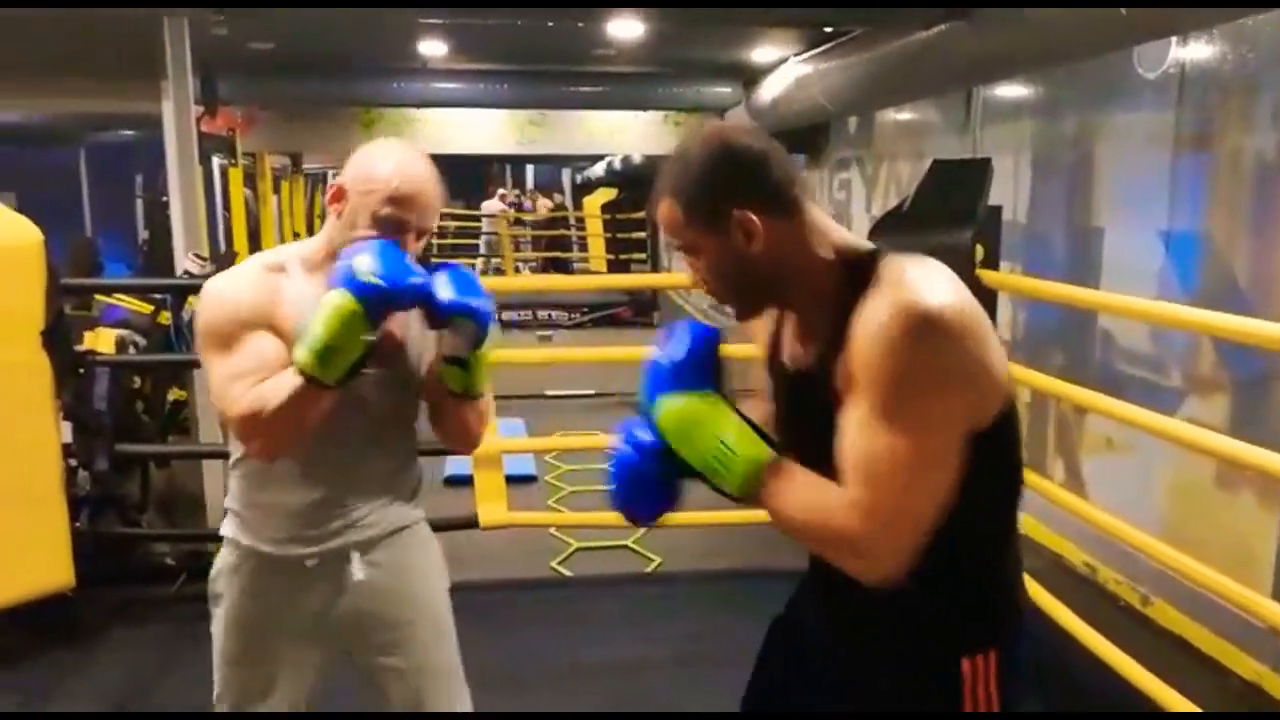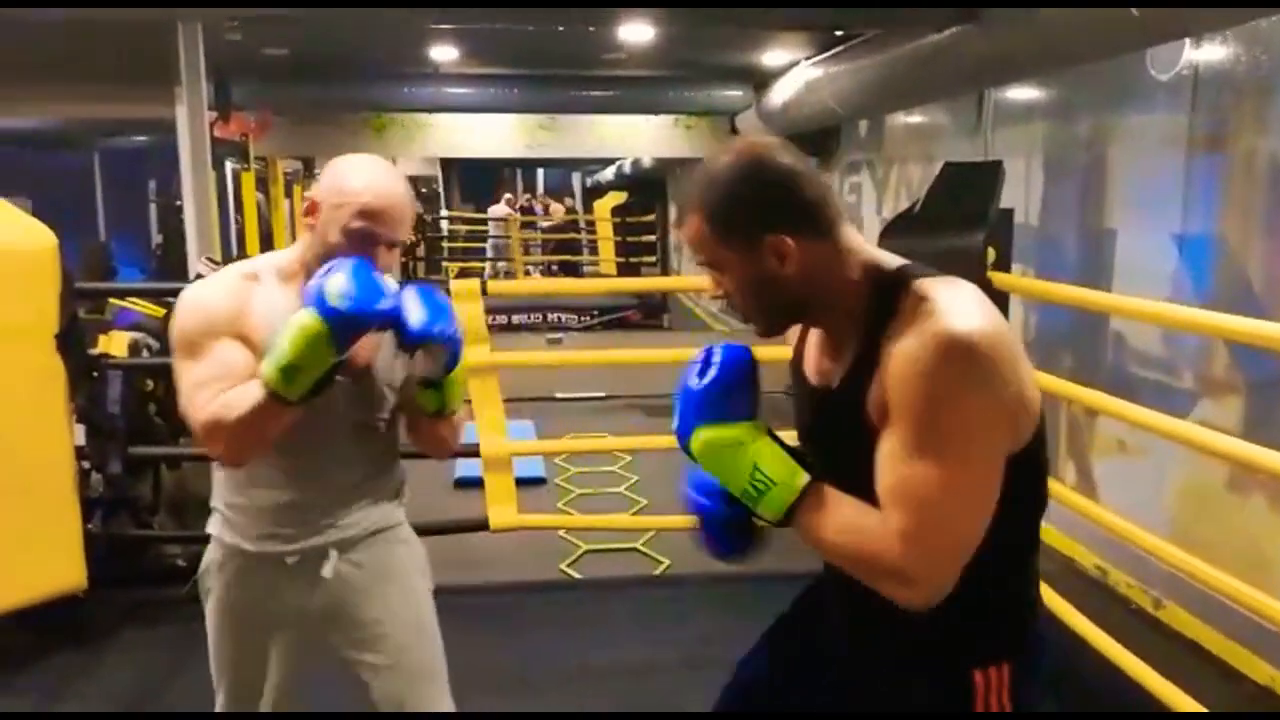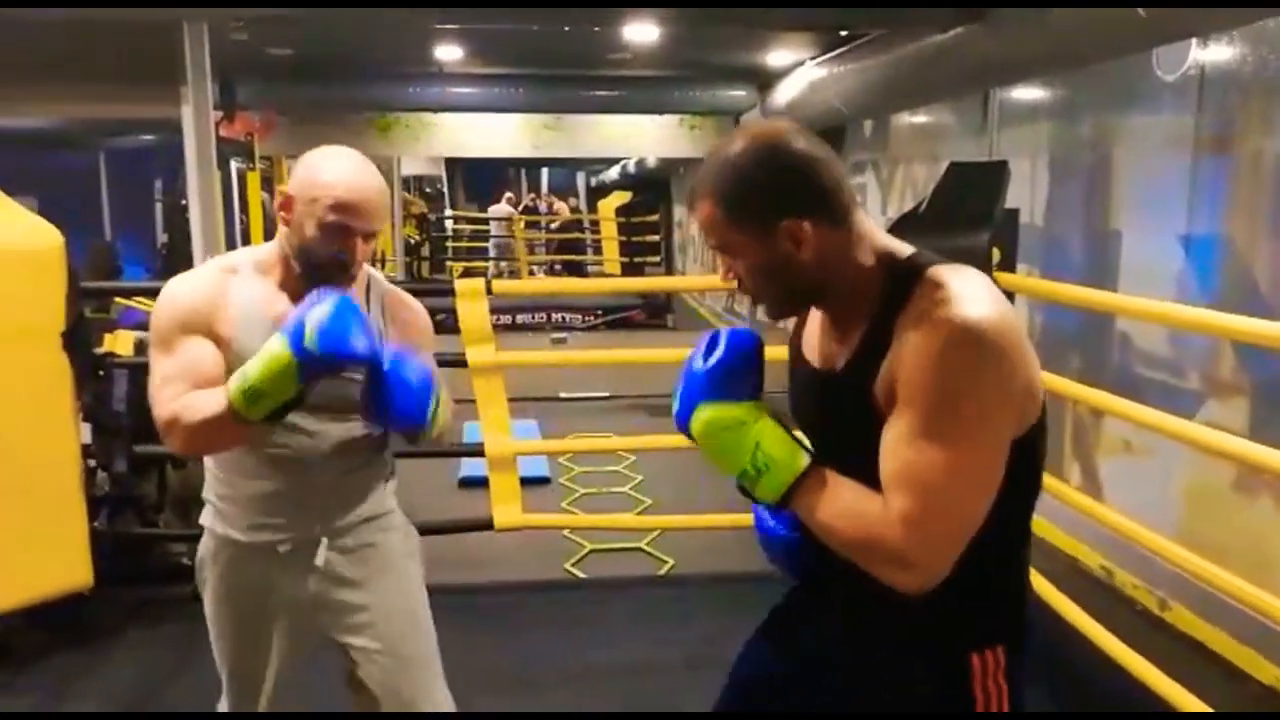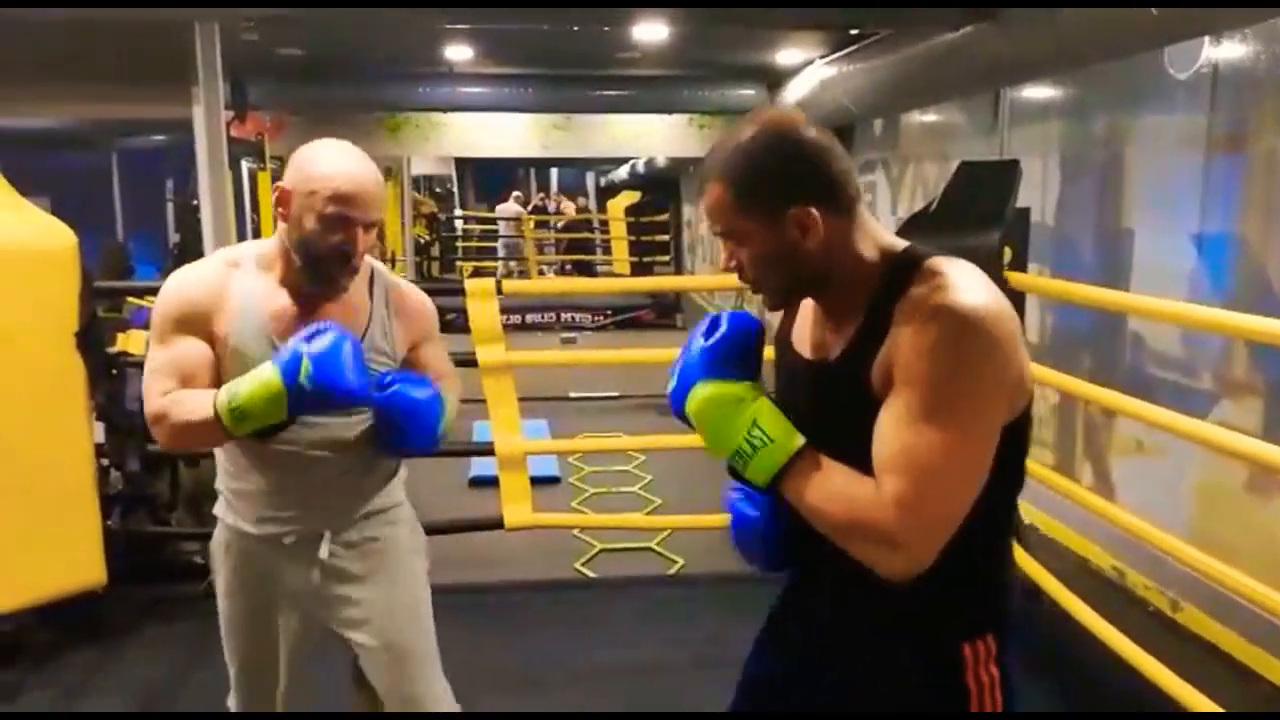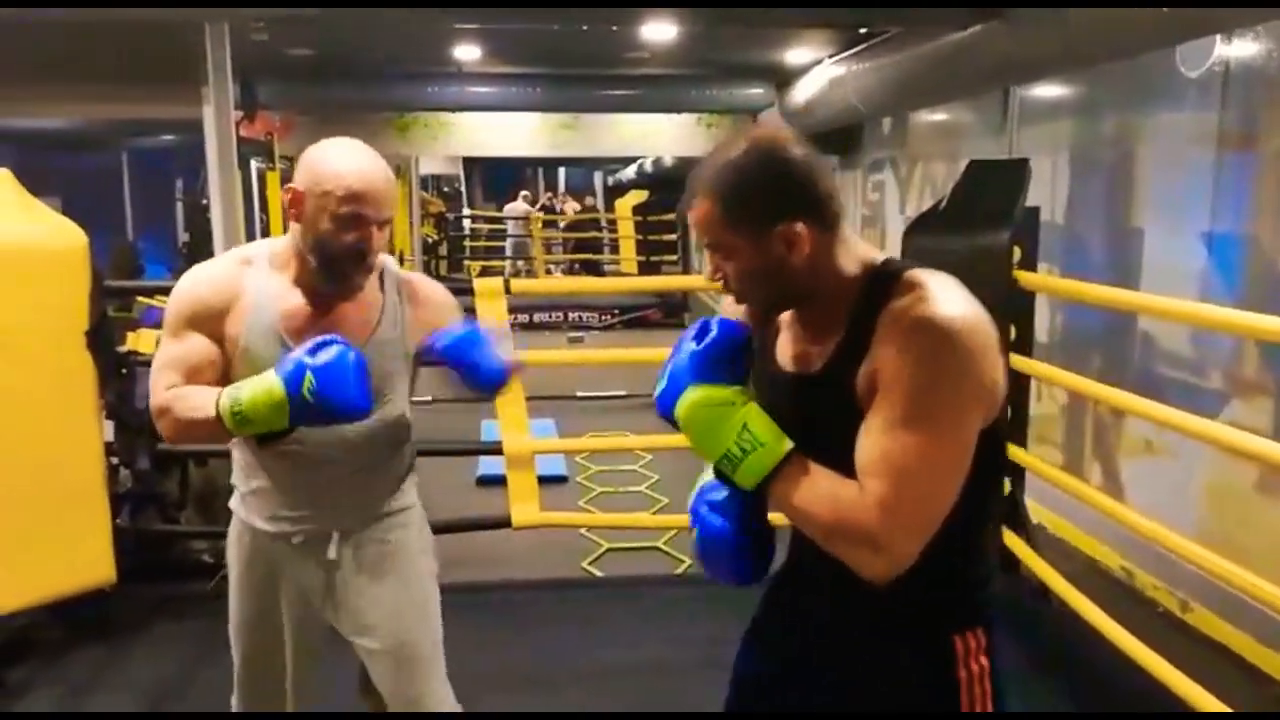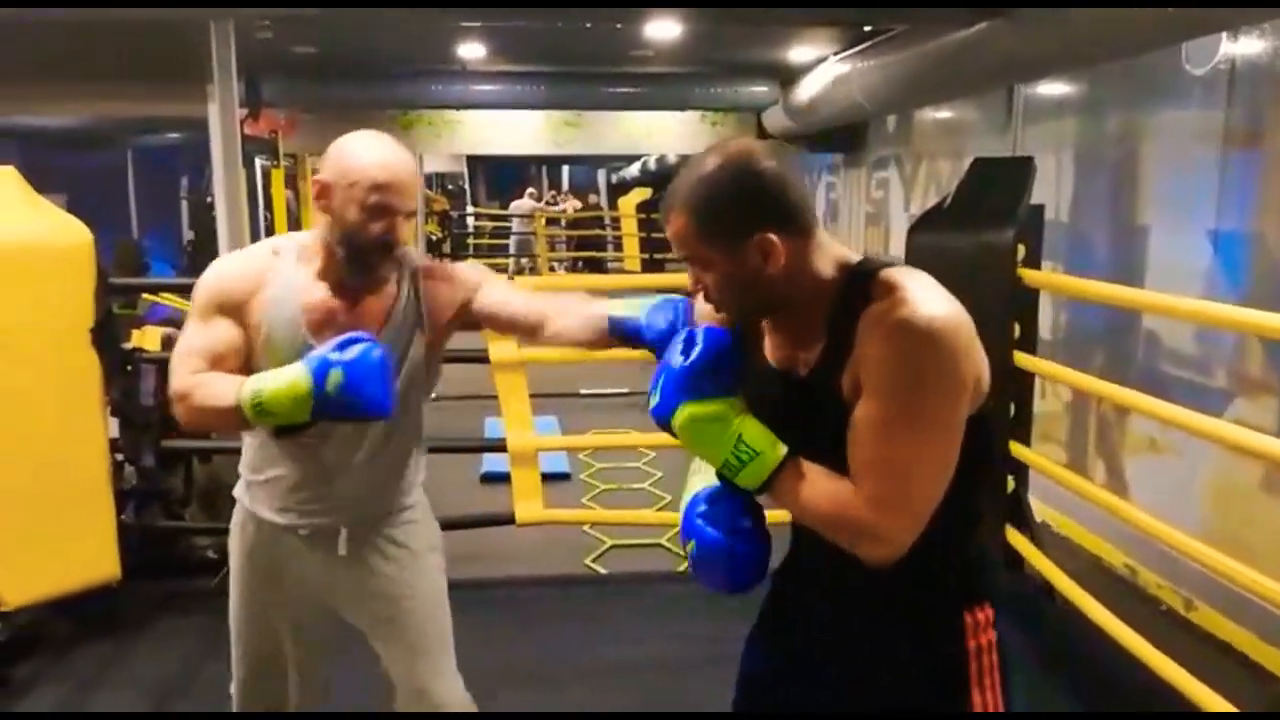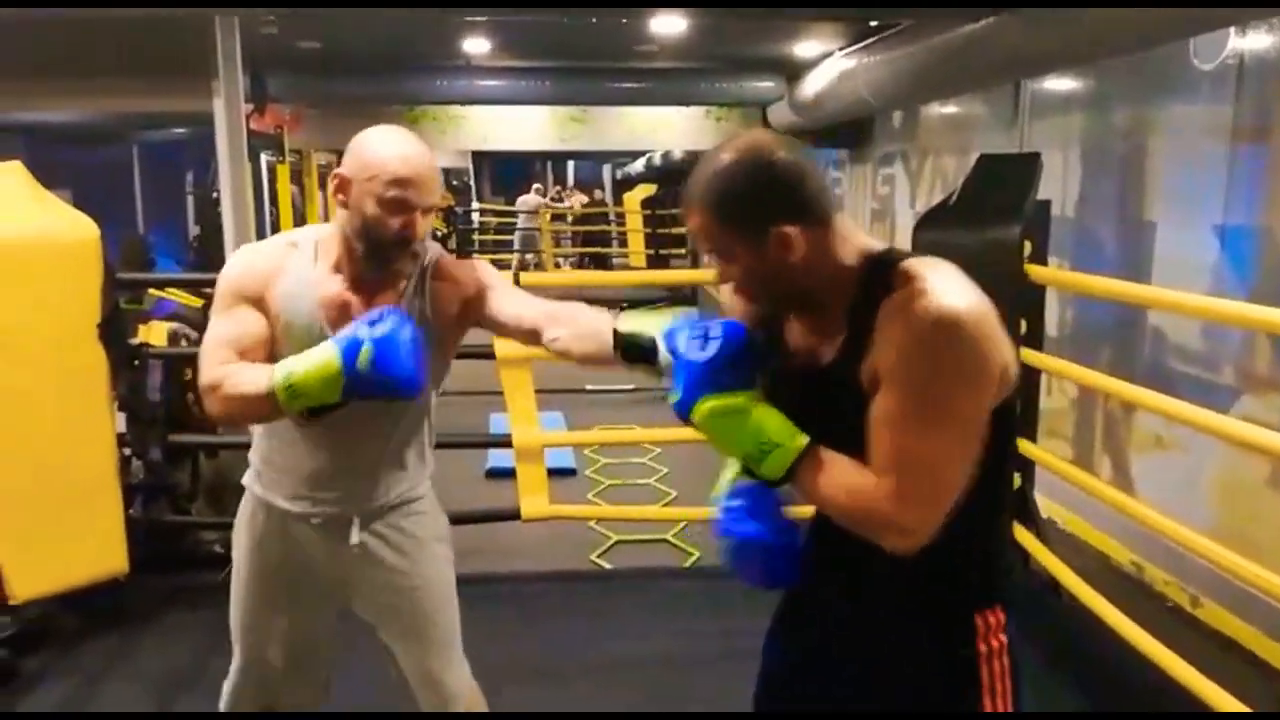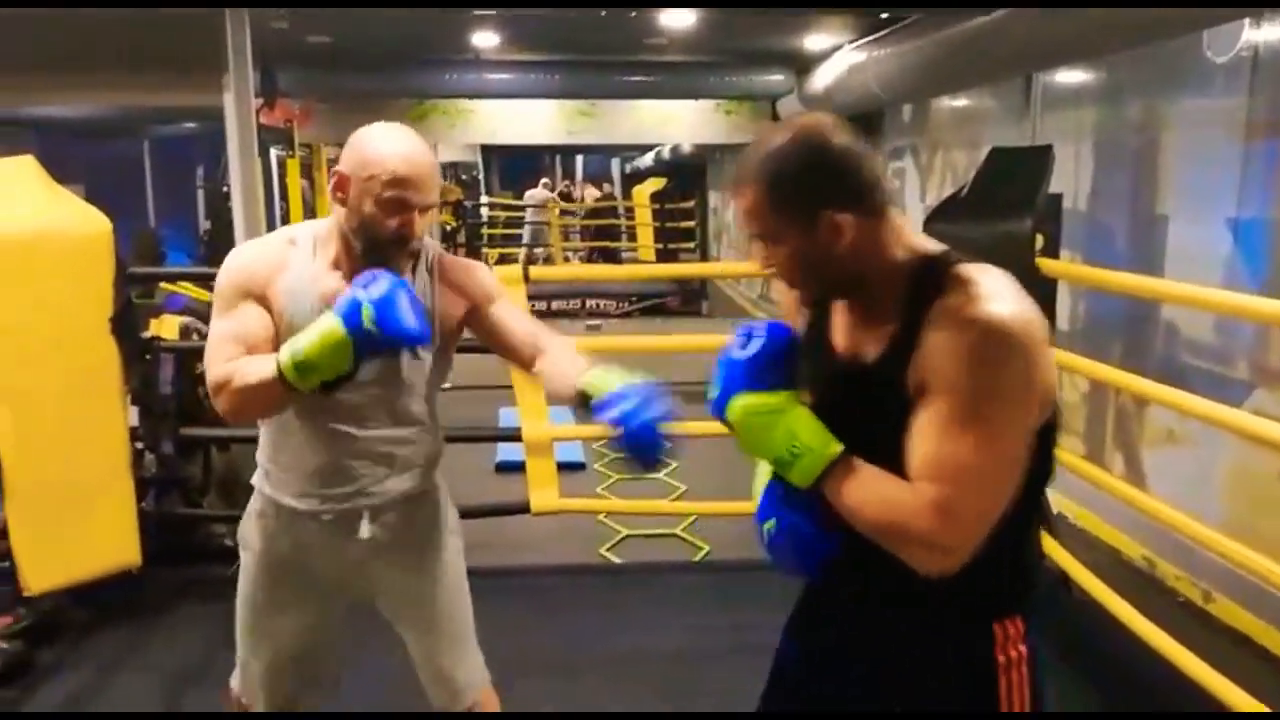
dt=0.1s
person 1, frame 1
left shoulder: (910, 317)
right shoulder: (783, 307)
left elbow: (872, 544)
left wrist: (717, 440)
right wrist: (666, 434)
left hip: (934, 653)
right hip: (830, 613)
person 1, frame 2
left shoulder: (945, 344)
right shoulder: (813, 324)
left elbow: (916, 571)
left wrist: (758, 469)
right wrist: (737, 460)
left hip: (952, 662)
right hip: (841, 616)
person 1, frame 3
left shoulder: (955, 329)
right shoulder: (812, 307)
left elbow: (912, 559)
left wrist: (763, 456)
left hip: (942, 652)
right hip: (825, 607)
person 1, frame 4
left shoulder: (952, 317)
right shoulder: (803, 300)
left elbow: (900, 542)
left wrist: (752, 437)
left hip: (933, 645)
right hip: (818, 606)
person 1, frame 5
left shoulder: (932, 329)
right shoulder: (769, 308)
left elbow: (884, 543)
left wrist: (742, 441)
right wrist: (722, 488)
left hip: (920, 638)
right hip: (806, 601)
person 1, frame 6
left shoulder: (912, 327)
right shoulder: (747, 312)
left elbow: (879, 532)
left wrist: (737, 447)
left hip: (926, 622)
right hip: (814, 591)
person 1, frame 7
left shoulder: (933, 317)
right shoulder: (771, 302)
left elbow: (903, 520)
left wrist: (760, 440)
left hip: (940, 618)
right hip: (832, 590)
person 1, frame 8
left shoulder: (985, 327)
right shoulder: (824, 296)
left elbow: (937, 540)
left wrist: (794, 444)
right wrist: (781, 485)
left hip: (961, 632)
right hip: (845, 592)
person 2, frame 1
left shoulder: (431, 297)
right shoulder: (244, 294)
left elbow: (466, 437)
right elbow: (260, 431)
left wrist: (464, 348)
right wrist: (344, 322)
left hip: (392, 552)
right hip: (271, 563)
left knee: (442, 707)
right knee: (250, 708)
person 2, frame 2
left shoulder: (403, 310)
right shoulder: (219, 301)
left elbow: (441, 444)
right elbow: (224, 438)
left wrist: (435, 369)
right wrist: (312, 343)
left hip: (374, 551)
right hip: (256, 560)
left knee: (426, 707)
right knee: (245, 712)
person 2, frame 3
left shoulder: (397, 309)
right shoulder: (200, 298)
left elbow: (427, 405)
right elbow: (181, 427)
left wrist: (413, 407)
right wrist: (286, 365)
left hip: (365, 541)
right hip: (248, 551)
left knee: (422, 703)
right knee: (247, 704)
person 2, frame 4
left shoulder: (403, 303)
right shoulder: (202, 290)
left elbow: (443, 393)
right elbow: (168, 421)
left wrist: (425, 409)
right wrist: (277, 389)
left hip: (372, 536)
right hip: (259, 543)
left knee: (422, 702)
right knee: (256, 704)
person 2, frame 5
left shoulder: (415, 297)
right shoulder: (215, 290)
right elbow: (170, 414)
left wrist: (481, 357)
right wrist: (278, 397)
left hip: (381, 535)
right hip: (273, 538)
left knee: (425, 702)
right knee: (265, 703)
person 2, frame 6
left shoulder: (438, 287)
right shoulder: (243, 279)
left elbow: (545, 313)
right elbow: (188, 400)
left wrist: (633, 319)
right wrist: (301, 387)
left hip: (386, 531)
right hip: (273, 533)
left knee: (436, 700)
right knee: (261, 701)
person 2, frame 7
left shoulder: (451, 280)
right shoulder: (262, 270)
left elbow: (550, 322)
right elbow: (220, 396)
left wrist: (645, 338)
right wrist: (333, 369)
left hip: (396, 521)
right hip: (283, 522)
left knee: (449, 693)
right knee: (257, 696)
person 2, frame 8
left shoulder: (452, 279)
right shoulder: (261, 266)
left elbow: (541, 349)
right elbow: (228, 393)
left wrist: (607, 391)
right wrist: (333, 341)
left hip: (407, 516)
right hip: (293, 519)
left knee: (460, 688)
right knee: (263, 689)
